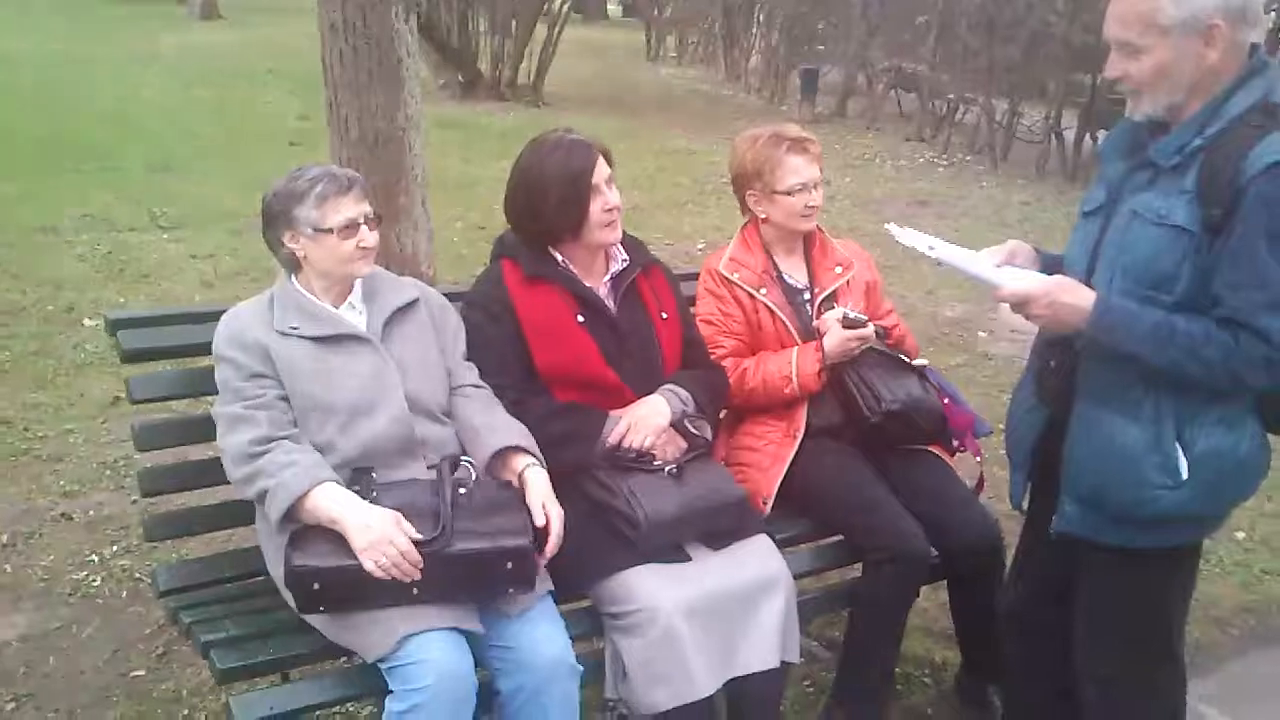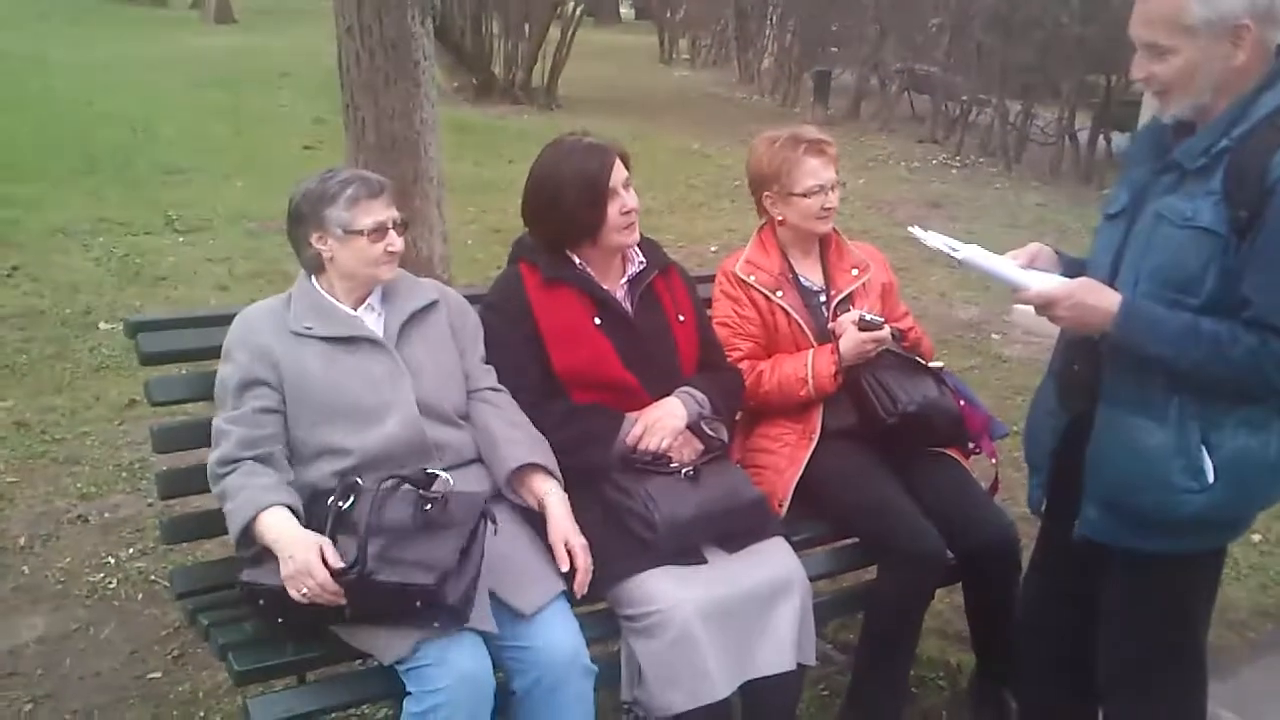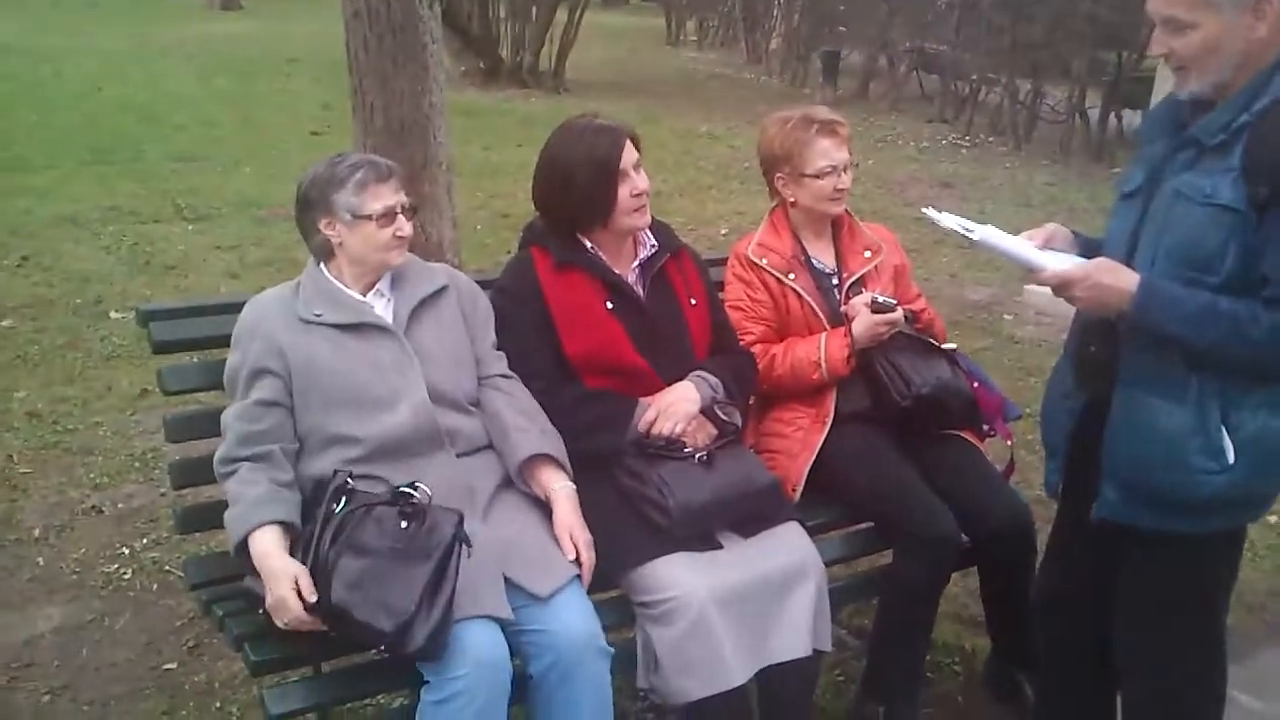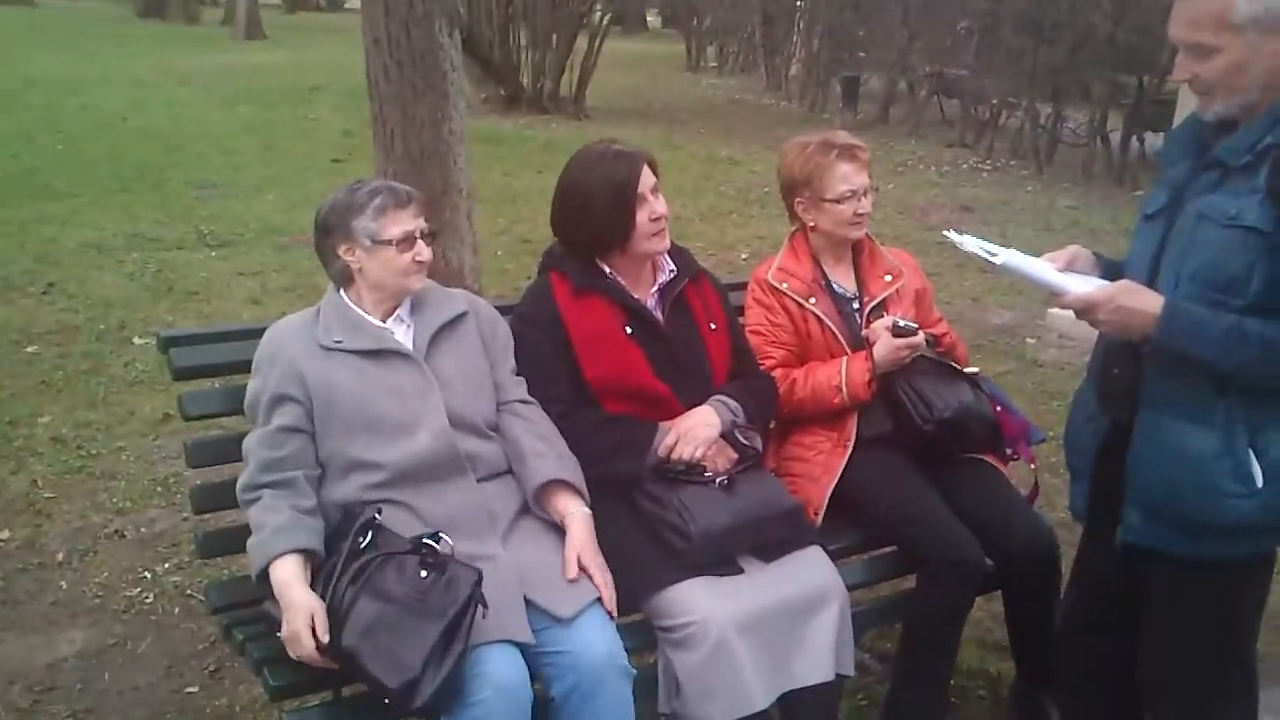
dt=0.4s
person 1, frame 1
right shoulder: (1142, 137)
left wrist: (1095, 316)
right wrist: (1043, 266)
left hip: (1148, 476)
right hip: (1071, 449)
right knee: (1032, 638)
person 1, frame 2
right shoulder: (1165, 140)
left wrist: (1120, 319)
right wrist: (1066, 269)
left hip: (1172, 482)
right hip: (1091, 450)
right knee: (1048, 645)
person 1, frame 3
right shoulder: (1177, 119)
left wrist: (1140, 300)
right wrist: (1080, 250)
left hip: (1190, 461)
right hip: (1105, 433)
right knee: (1066, 626)
person 1, frame 4
right shoulder: (1199, 140)
left wrist: (1164, 322)
right wrist: (1104, 270)
left hip: (1213, 486)
right hip: (1130, 460)
right knee: (1091, 658)
person 2, frame 1
left shoulder: (851, 259)
right shoulder: (725, 276)
left elbow: (898, 341)
right elbow: (725, 380)
left wrist: (865, 341)
right wrist: (819, 355)
right hip: (790, 436)
left knee: (977, 534)
right knee: (901, 546)
person 2, frame 2
left shoulder: (867, 262)
right shoulder: (742, 279)
left elbow: (913, 343)
right elbow: (742, 381)
left wrist: (882, 342)
right wrist: (835, 357)
right hip: (805, 438)
left knee: (994, 537)
right knee: (918, 548)
person 2, frame 3
left shoulder: (879, 243)
right shoulder: (753, 260)
left elbow: (927, 325)
right elbow: (755, 366)
left wrist: (896, 325)
right wrist: (848, 340)
right hip: (818, 422)
left knee: (1009, 520)
right knee: (932, 531)
left ankle: (1016, 665)
person 2, frame 4
left shoulder: (899, 267)
right shoulder: (774, 286)
left elbow: (948, 349)
right elbow: (776, 390)
left wrist: (917, 349)
right wrist: (869, 364)
right hip: (840, 446)
left knee: (1033, 543)
right knee: (956, 556)
person 3, frame 1
left shoulder: (647, 272)
right shoulder: (499, 295)
left elbow: (709, 374)
right elbow: (506, 414)
left wrist: (668, 402)
right wrist: (613, 428)
left hip: (669, 468)
right hip: (574, 481)
left knee: (766, 574)
right knee: (660, 604)
person 3, frame 2
left shoulder: (663, 274)
right shoulder: (518, 297)
left elbow: (724, 377)
right elbow: (524, 417)
left wrist: (684, 404)
right wrist: (630, 431)
left hip: (685, 471)
right hip: (591, 483)
left knee: (782, 577)
right knee: (674, 605)
person 3, frame 3
left shoulder: (675, 258)
right shoulder: (528, 281)
left elbow: (738, 360)
right elbow: (537, 404)
left wrist: (698, 386)
right wrist: (643, 415)
left hip: (700, 455)
right hip: (603, 468)
left knee: (797, 562)
right knee: (689, 593)
person 3, frame 4
left shoulder: (694, 283)
right shoulder: (548, 307)
left elbow: (757, 384)
right elbow: (556, 429)
left wrist: (718, 412)
right wrist: (662, 439)
left hip: (719, 479)
right hip: (622, 493)
left knee: (819, 586)
right knee: (709, 617)
person 4, frame 1
left shoulder: (420, 303)
right shoulder: (248, 331)
left elbow: (469, 400)
right elbow: (263, 453)
left wrist: (528, 470)
right wrist: (353, 515)
right hip: (340, 538)
left knee: (547, 657)
right knee: (439, 672)
person 4, frame 2
left shoulder: (441, 305)
right shoulder: (262, 332)
left elbow: (488, 404)
right elbow: (246, 460)
left wrist: (550, 497)
right wrist: (288, 536)
left knee: (561, 654)
right knee: (457, 672)
person 4, frame 3
left shoulder: (452, 290)
right shoulder: (271, 321)
left elbow: (500, 392)
right elbow: (256, 457)
left wrist: (559, 490)
right wrist: (272, 558)
left hip: (490, 498)
left knee: (576, 638)
right knee: (475, 658)
person 4, frame 4
left shoulder: (470, 315)
right shoulder: (291, 347)
left elbow: (519, 417)
right elbow: (280, 484)
left wrist: (574, 515)
right wrist: (292, 589)
left hip: (511, 524)
left knee: (598, 659)
